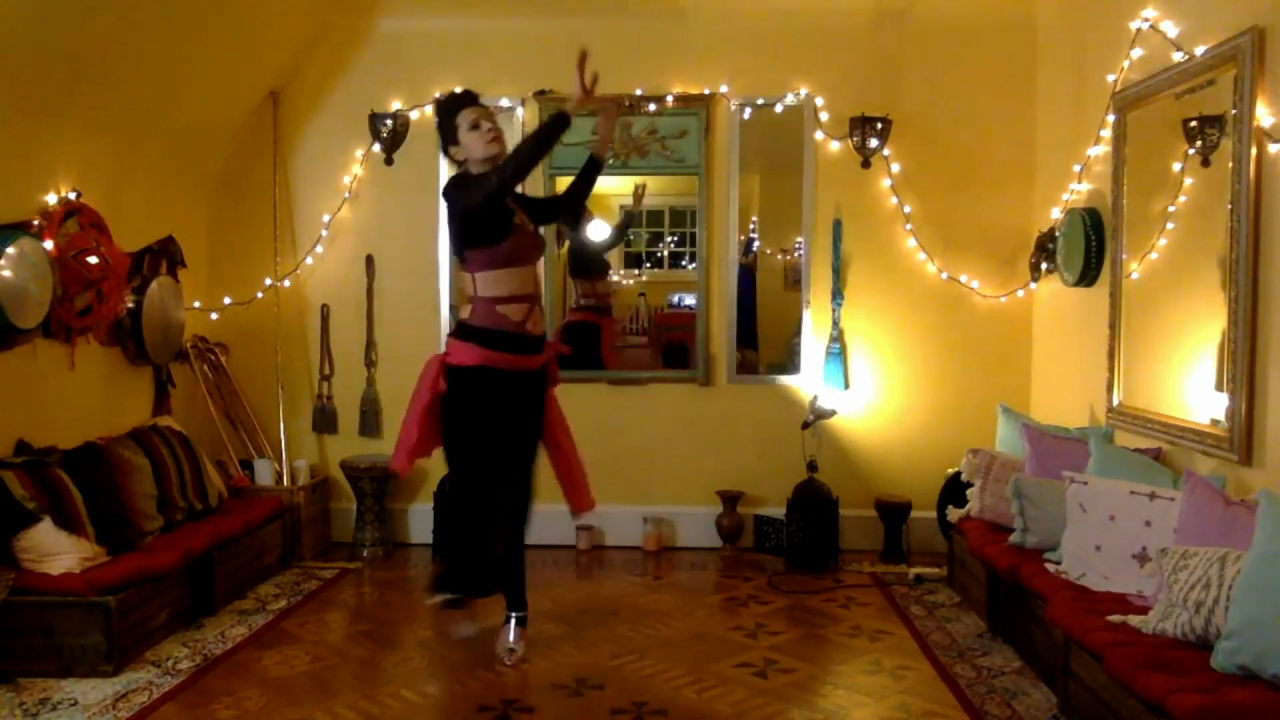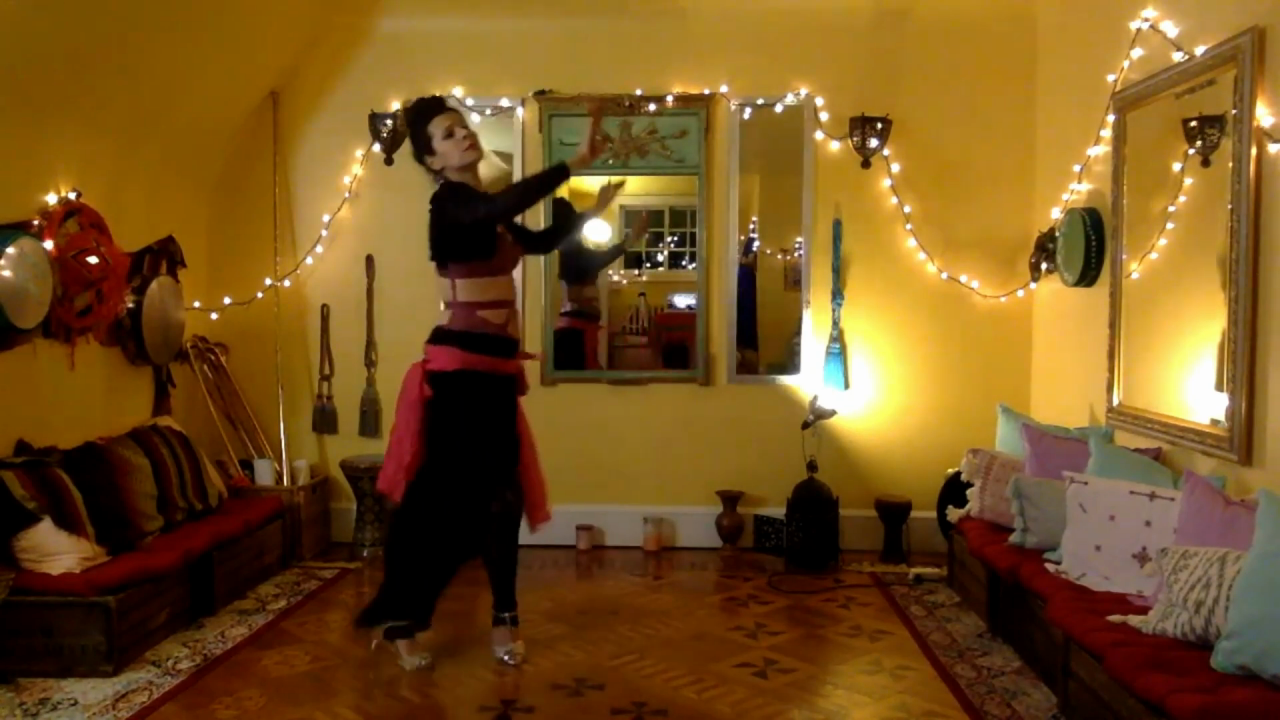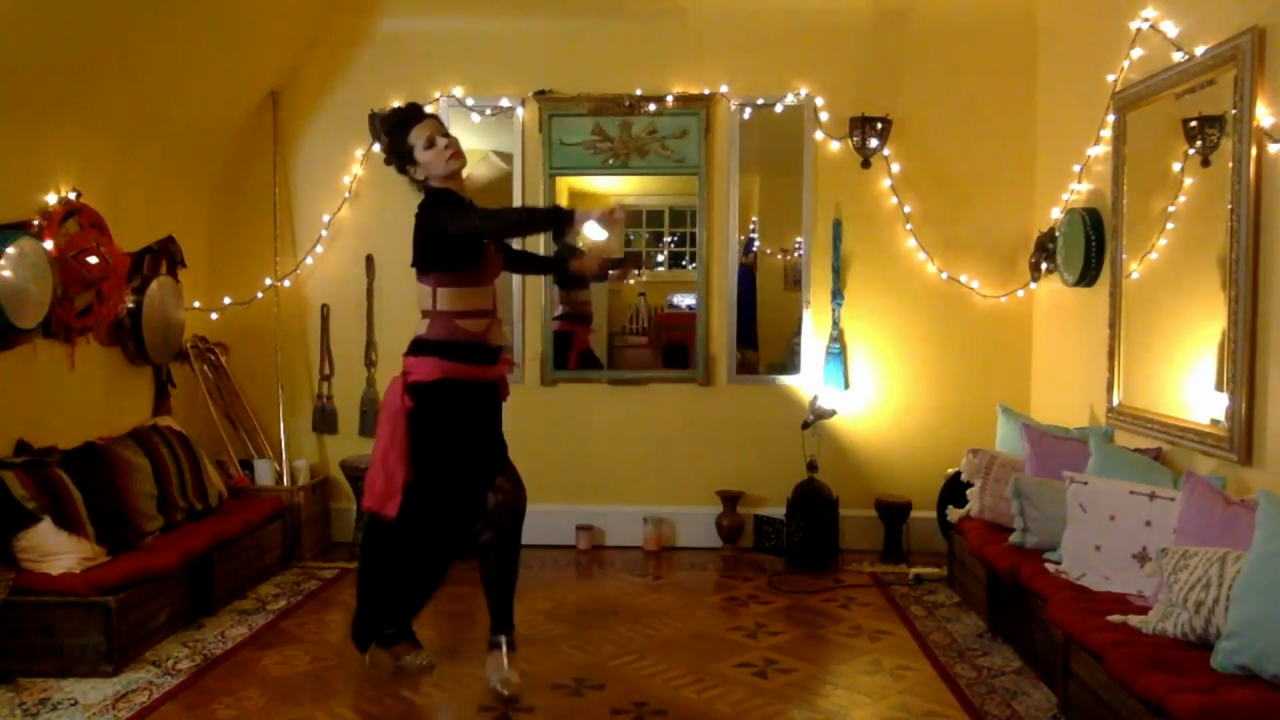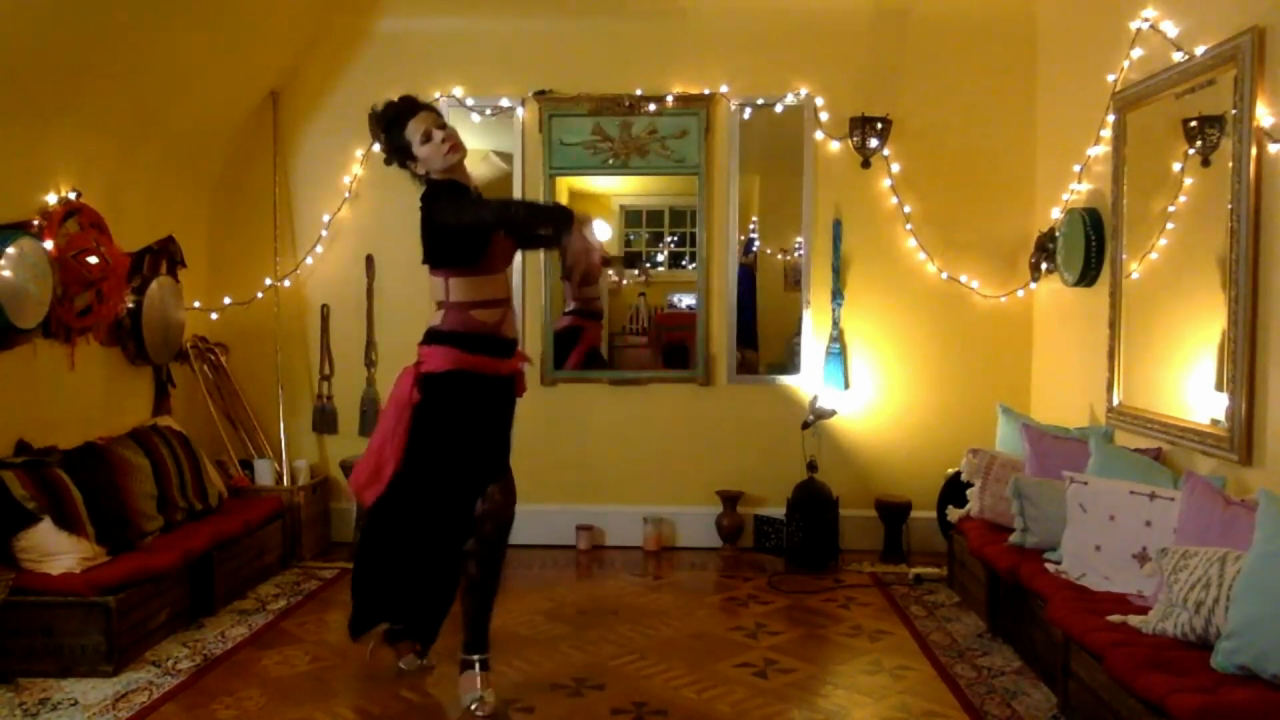
dt=0.2s
person 1, frame 1
left shoulder: (514, 202)
right shoulder: (465, 195)
left elbow: (568, 203)
right elbow: (511, 168)
left wrist: (598, 145)
right wrist: (569, 111)
left hip: (526, 361)
right hip: (481, 361)
left knee: (509, 492)
right knee: (491, 493)
person 1, frame 2
left shoulder: (486, 212)
right shoulder: (450, 203)
left elbow: (540, 241)
right elbow: (505, 203)
left wrist: (592, 209)
right wrist: (574, 163)
left hip: (495, 367)
right hip: (461, 367)
left knee: (495, 500)
right knee: (488, 499)
person 1, frame 3
left shoulder: (464, 214)
right shoulder: (438, 210)
left elbow: (508, 256)
right elbow: (502, 223)
left wrist: (570, 264)
right wrist: (571, 216)
left hip: (473, 375)
right hip: (444, 377)
left knee: (445, 510)
right knee: (501, 499)
left ankle: (389, 631)
right ankle: (499, 640)
person 1, frame 4
left shoulder: (470, 201)
right shoulder: (442, 202)
left elbow: (516, 233)
right elbow: (504, 215)
left wrist: (562, 235)
right wrist: (569, 222)
left hip: (491, 370)
right hip: (455, 371)
left knee: (456, 512)
right knee: (489, 508)
left ankle: (406, 628)
right ankle: (473, 660)
